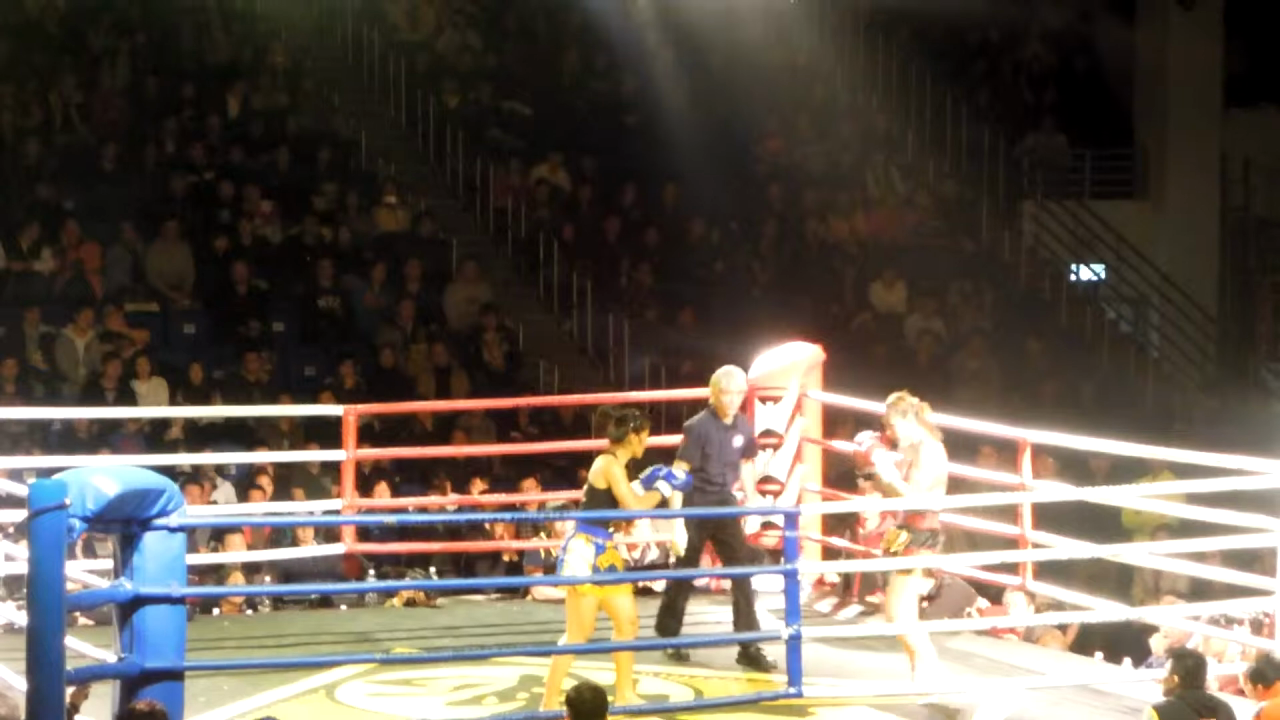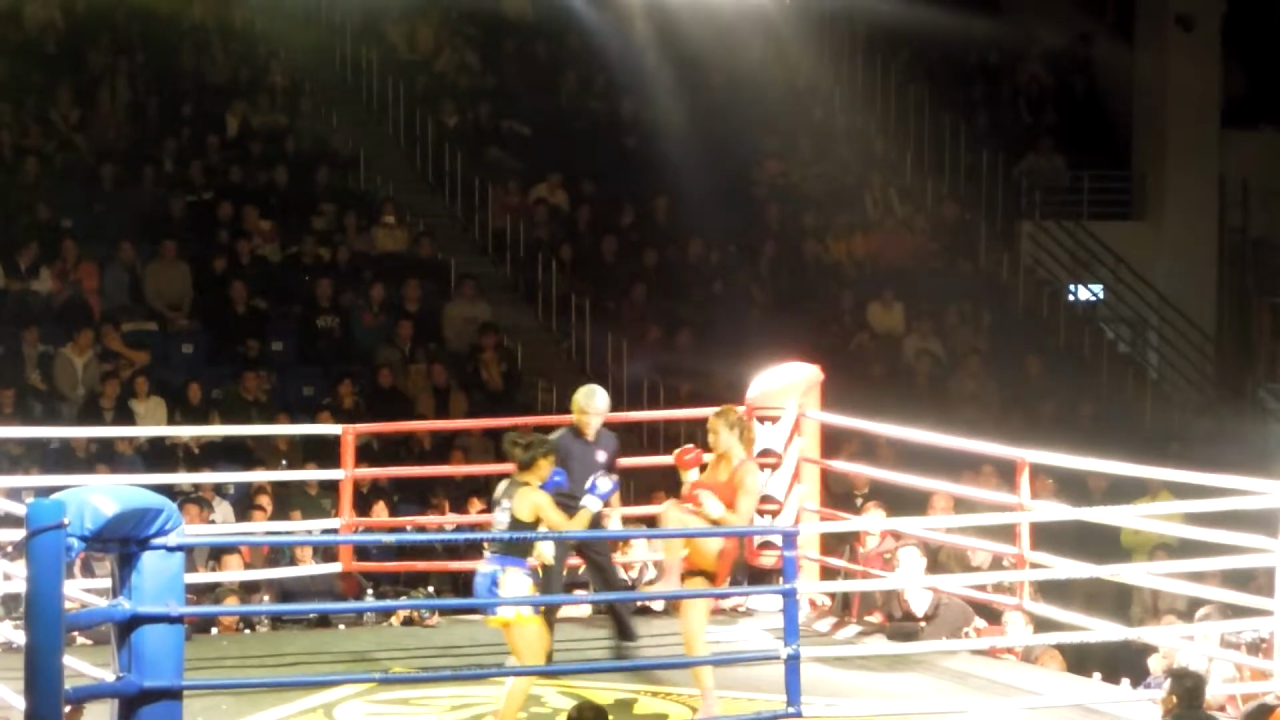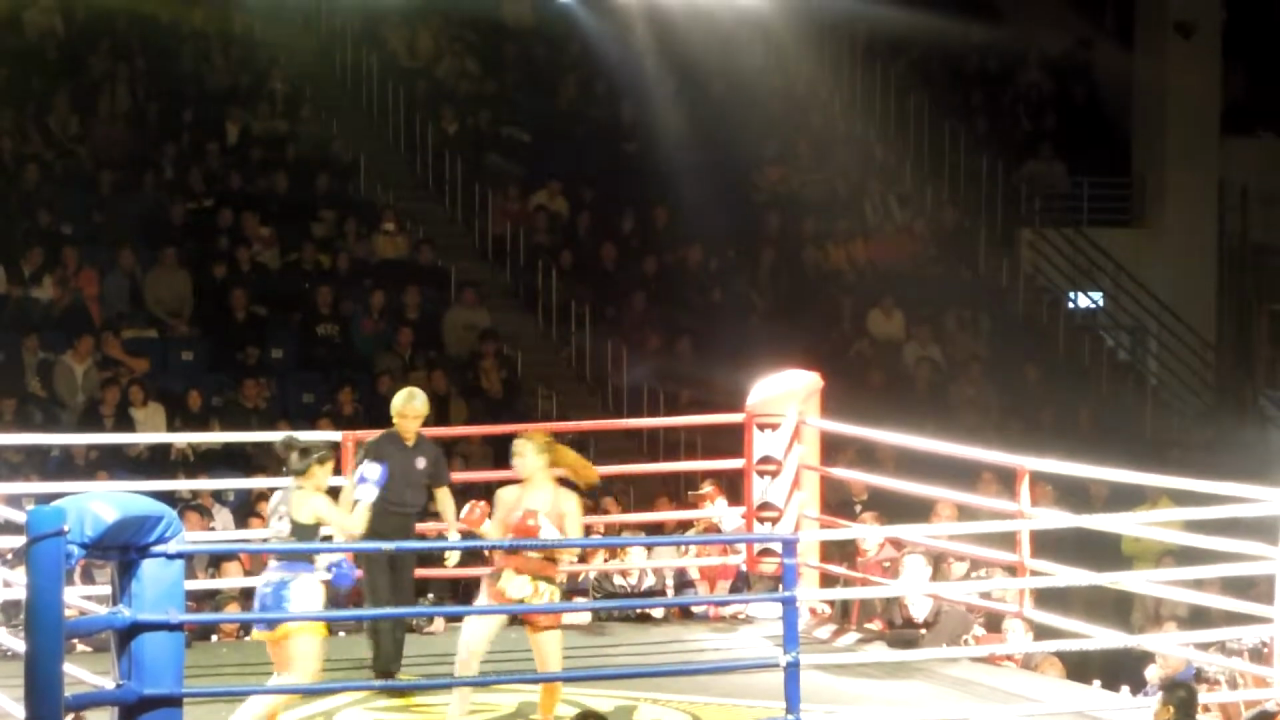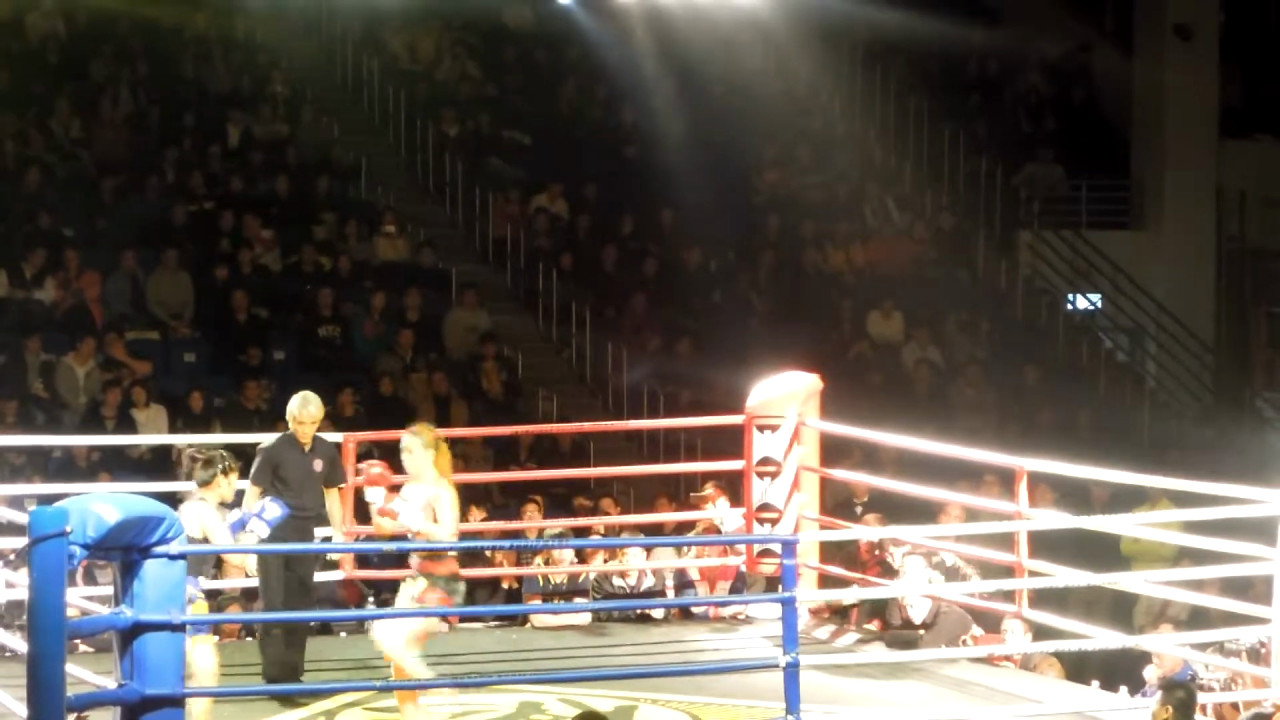
dt=1s
person 1, frame 1
left shoulder: (930, 451)
right shoulder: (910, 449)
left elbow: (912, 496)
right elbow: (895, 491)
left wrist: (884, 469)
right wrist: (881, 460)
left hip: (921, 538)
right hip: (908, 535)
left knee: (899, 618)
right knee: (900, 616)
left ankle: (932, 678)
right ankle: (919, 679)
person 1, frame 2
left shoulder: (748, 471)
right shoulder: (716, 462)
left elbow: (740, 522)
right elbow: (696, 503)
left wrist: (718, 512)
right wrist: (690, 480)
left hip: (724, 548)
right hip: (701, 551)
left knee: (671, 512)
right knee: (691, 633)
left ankle: (670, 579)
person 1, frame 3
left shoulder: (566, 498)
right shoulder: (507, 494)
left elbow: (573, 550)
right elbow: (496, 535)
left wrist: (549, 536)
right wrist: (482, 526)
left hip: (543, 587)
right hip: (506, 579)
left knee: (551, 674)
right knee: (470, 647)
person 1, frame 4
left shoulder: (442, 489)
right shoulder: (411, 488)
left elbow: (447, 538)
right elbow: (385, 528)
left wrist: (412, 519)
right wrist: (375, 494)
left hip: (440, 582)
right hip: (419, 579)
left knee: (383, 633)
right knee: (401, 664)
left ankle: (426, 681)
person 2, frame 1
left shoulder: (743, 426)
right shoulder: (698, 426)
right elbow: (679, 472)
left wrist: (751, 503)
right wrist: (677, 521)
left hip: (724, 503)
right hip: (695, 502)
left knee: (743, 570)
right knee: (683, 574)
left ankle: (749, 647)
right ankle: (668, 638)
person 2, frame 2
left shoulder: (609, 441)
right shoulder: (559, 441)
right elbow: (543, 486)
left wrist: (614, 514)
left knee: (610, 580)
right knee: (551, 588)
left ankle: (625, 639)
person 2, frame 3
left shoulder: (430, 450)
right shoulder: (376, 446)
left elbow: (442, 492)
left wrist: (453, 535)
left hip: (405, 531)
right hip: (375, 529)
left knee: (400, 603)
right knee: (379, 601)
left ankle: (386, 671)
right ankle: (386, 673)
person 2, frame 4
left shoulder: (326, 451)
right shoulder: (273, 450)
left elbow: (331, 493)
right elbow: (252, 494)
left wrist: (338, 534)
left hip: (304, 534)
right hip: (273, 533)
left knee: (302, 607)
right knee: (273, 606)
left ankle: (291, 676)
right ankle: (275, 678)
person 3, frame 1
left shoulder: (613, 464)
right shoulder: (609, 464)
right elbow: (634, 509)
left wrist: (644, 485)
right wrist: (665, 487)
left hip: (602, 549)
right hip: (585, 550)
left knee: (627, 620)
right knee: (578, 633)
left ankle: (624, 693)
right ankle: (549, 703)
person 3, frame 2
left shoulder: (505, 487)
right shoulder: (534, 496)
right elbow: (570, 530)
right wrist: (593, 500)
left hip: (493, 574)
right hip: (510, 579)
left knee: (539, 644)
right knee: (531, 663)
person 3, frame 3
left shoulder: (279, 498)
right shoulder: (312, 499)
right elbow: (352, 530)
left wrist: (328, 563)
right wrist: (367, 492)
left hip: (271, 586)
right hip: (297, 588)
left knee: (285, 674)
right knee: (301, 677)
person 3, frame 4
left shoulder: (201, 509)
right shoulder: (204, 511)
right elbow: (235, 559)
left wrist: (235, 525)
left hip: (189, 597)
left knee: (206, 670)
